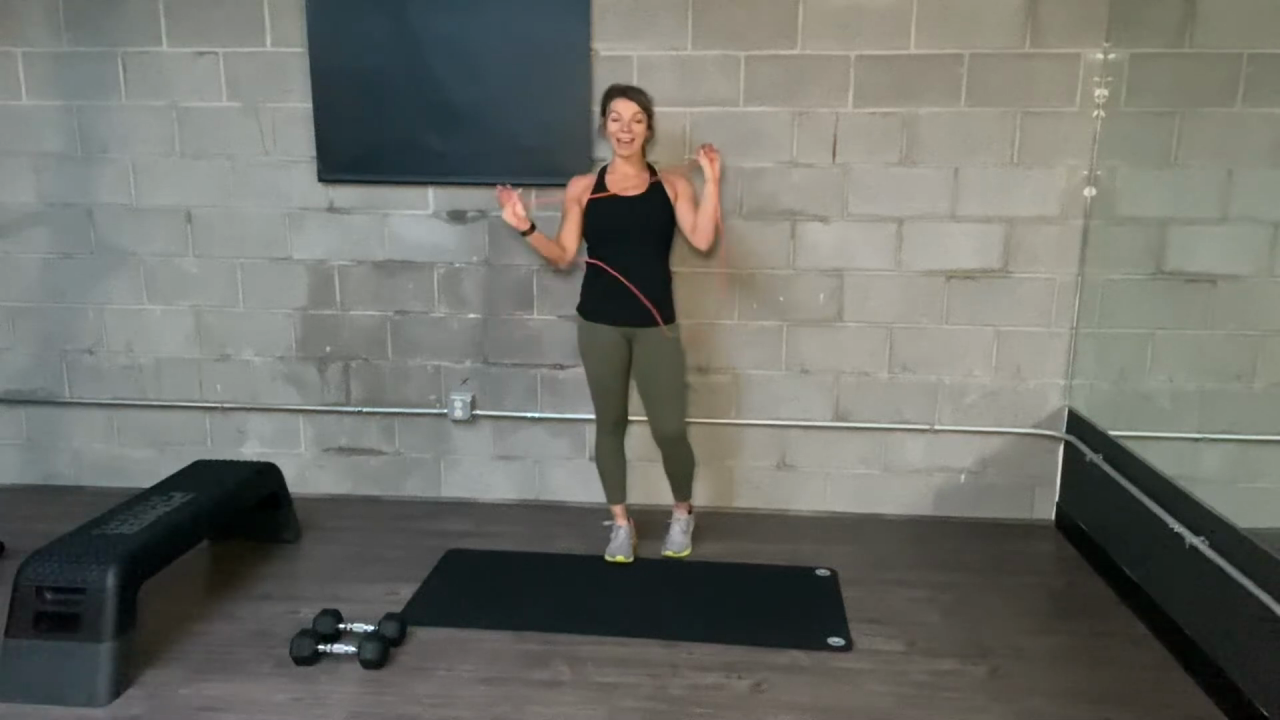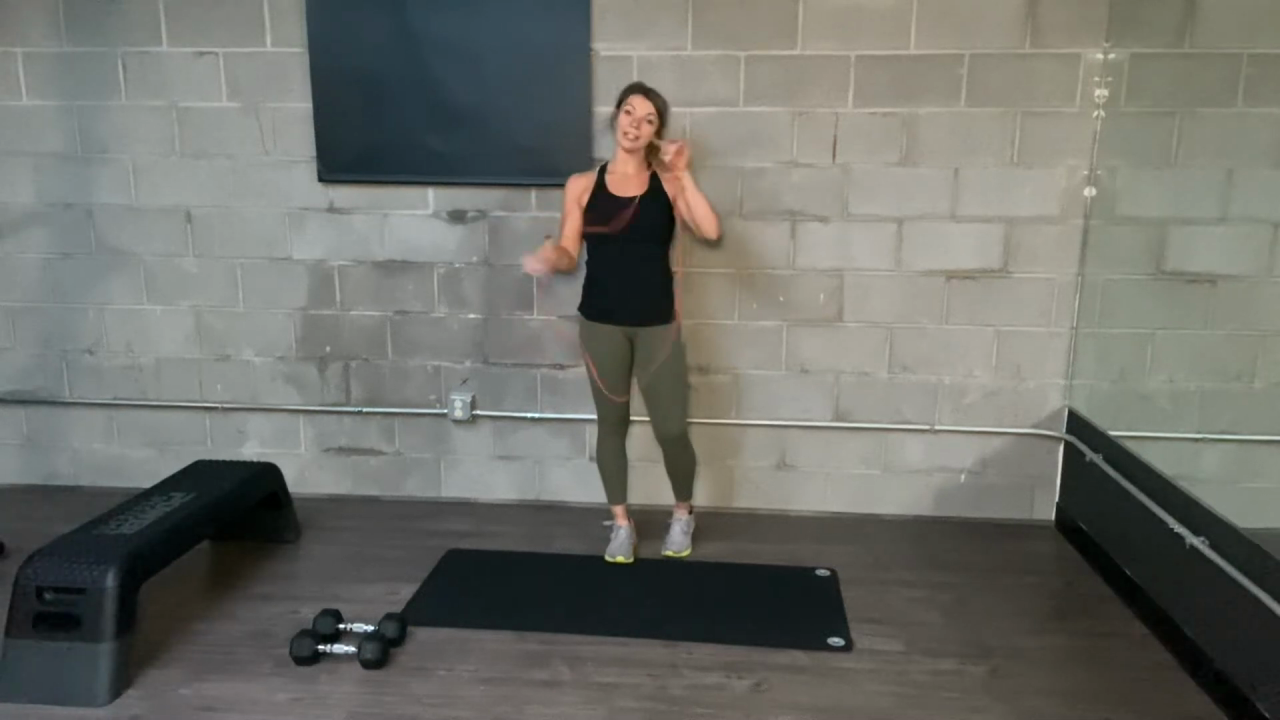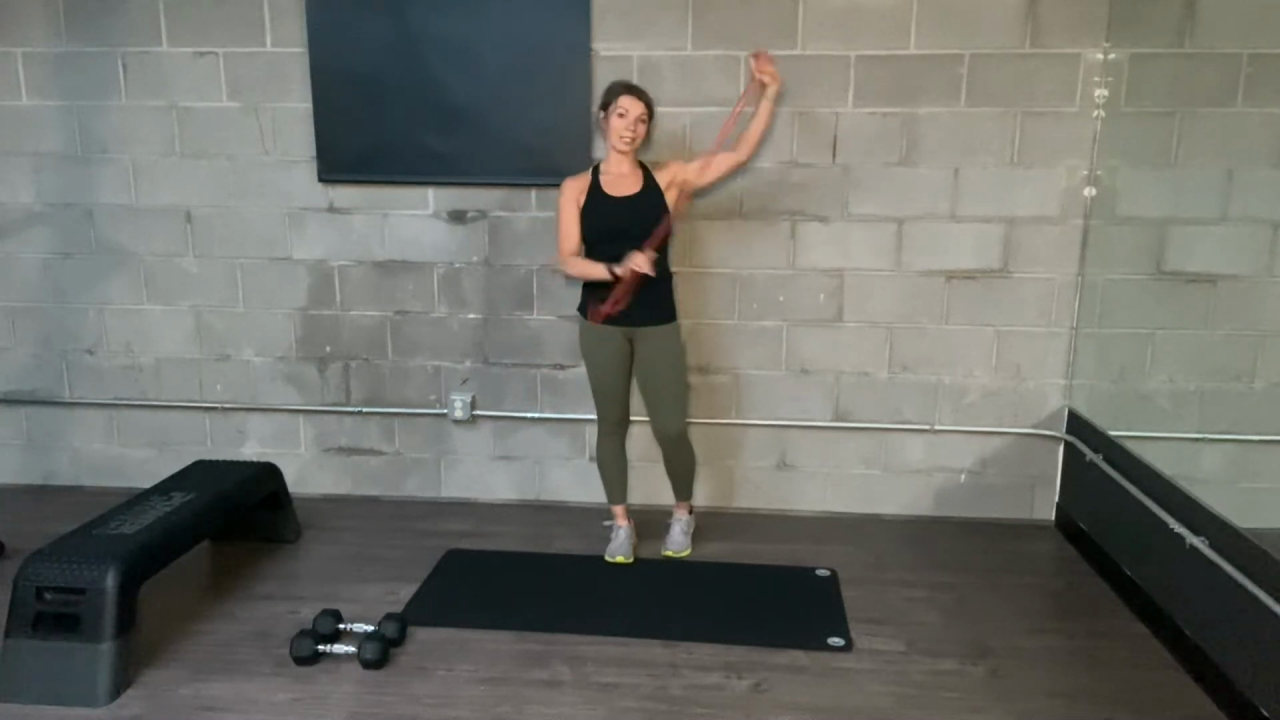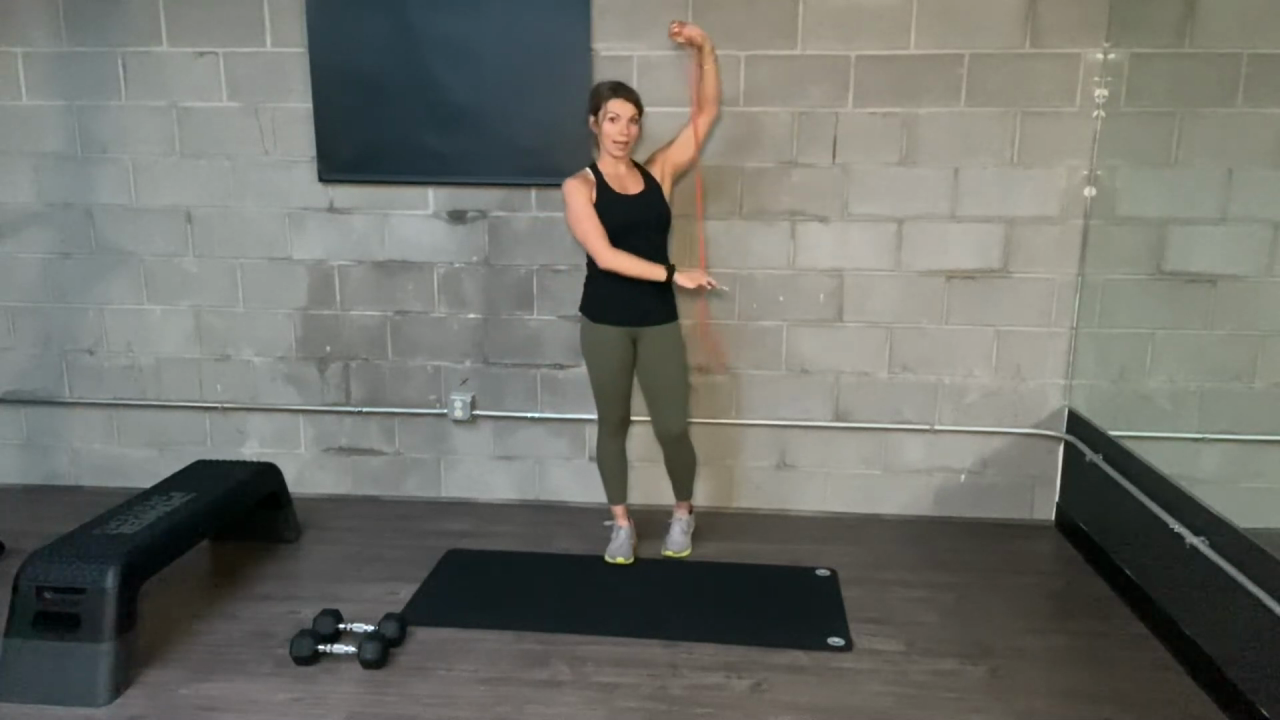
dt=1s
person 1, frame 1
left shoulder: (672, 184)
right shoulder: (582, 187)
left elbow: (702, 240)
right elbow: (563, 255)
left wrist: (712, 181)
right wrist: (525, 226)
left hip: (655, 322)
right hip: (600, 321)
left knee: (670, 429)
right knee: (609, 424)
left ankle: (682, 513)
right ankle: (620, 522)
person 1, frame 2
left shoulder: (668, 184)
right shoulder: (582, 185)
left elbow: (710, 232)
right elbow: (569, 254)
left wrist: (681, 174)
right wrist: (547, 255)
left hip: (657, 322)
right hip: (601, 321)
left knee: (671, 429)
right knee: (611, 423)
left ankle: (683, 513)
right ankle: (621, 523)
person 1, frame 3
left shoulder: (668, 178)
right shoulder: (577, 188)
left elbow: (740, 154)
right elbow: (568, 261)
left wrist: (769, 92)
right wrist: (615, 268)
left hip: (657, 323)
right hip: (603, 323)
left knee: (671, 429)
right knee: (611, 424)
left ankle: (682, 514)
right ankle: (621, 523)
person 1, frame 4
left shoulder: (658, 171)
right shoulder: (579, 186)
left elbow: (707, 111)
right elbow: (605, 256)
left wrist: (704, 49)
right wrist: (673, 274)
left hip: (658, 321)
right hip: (605, 322)
left knee: (673, 428)
right knee: (613, 424)
left ankle: (682, 514)
right ankle: (621, 523)
